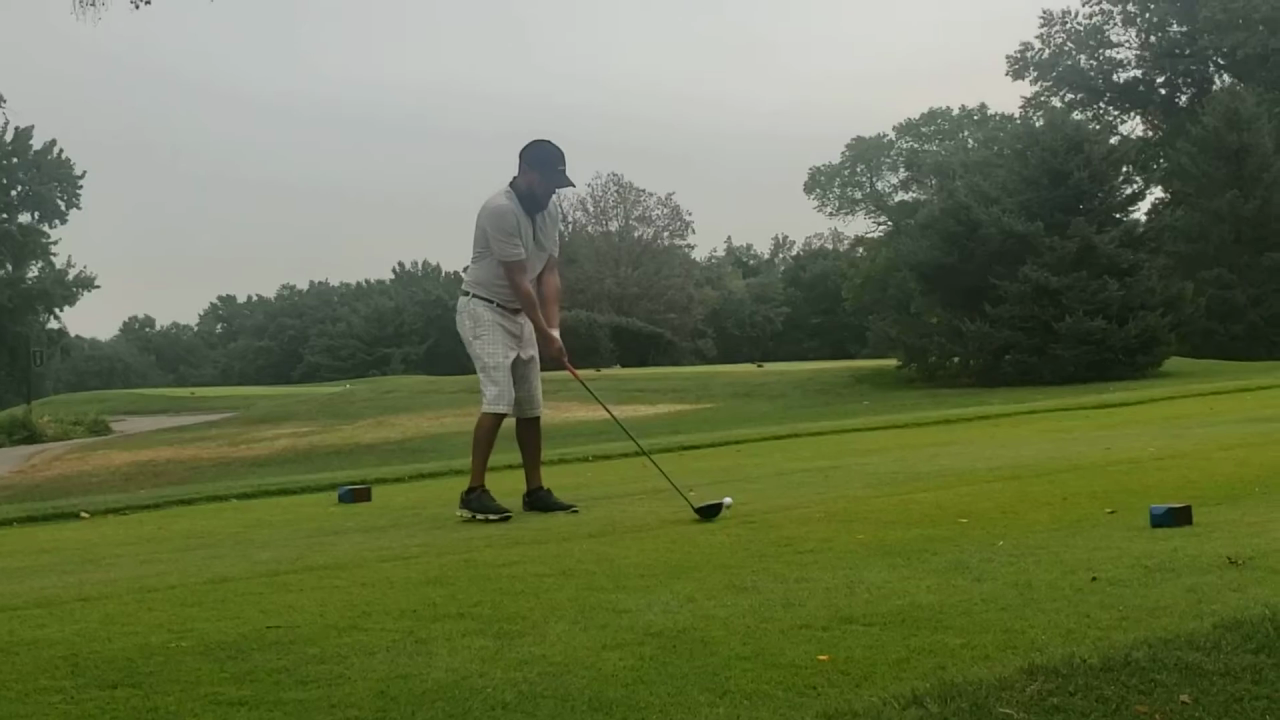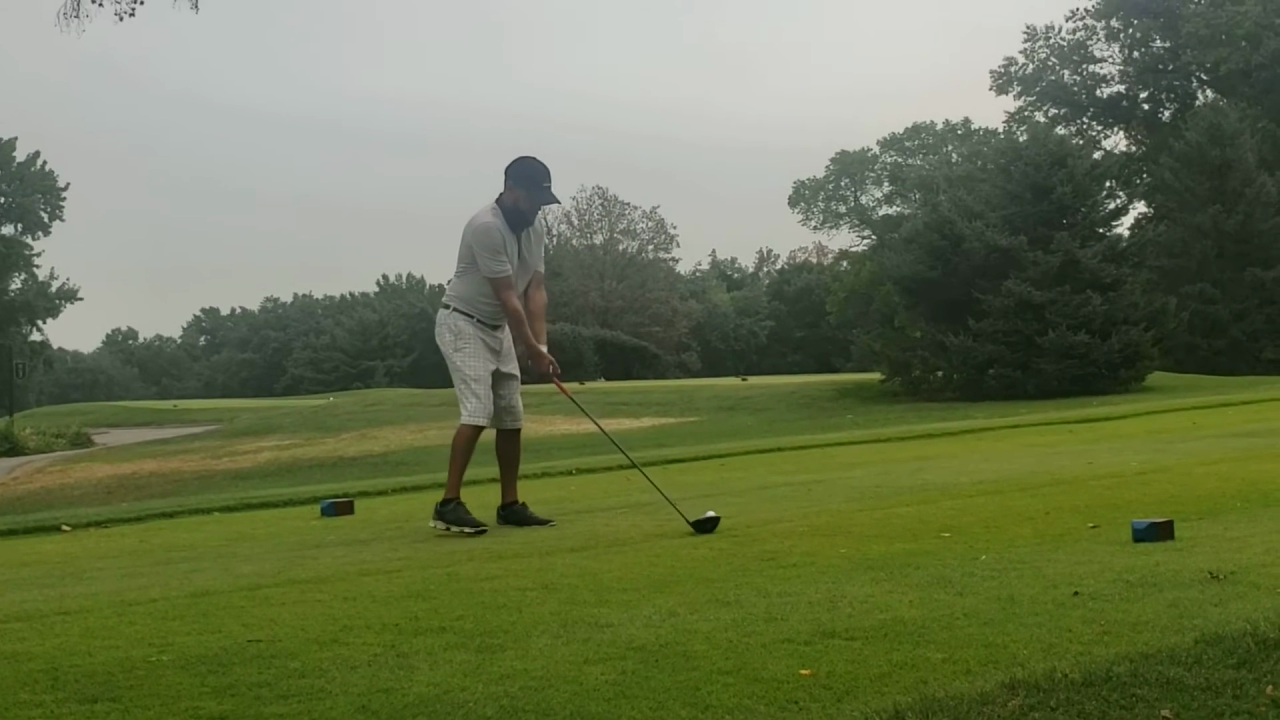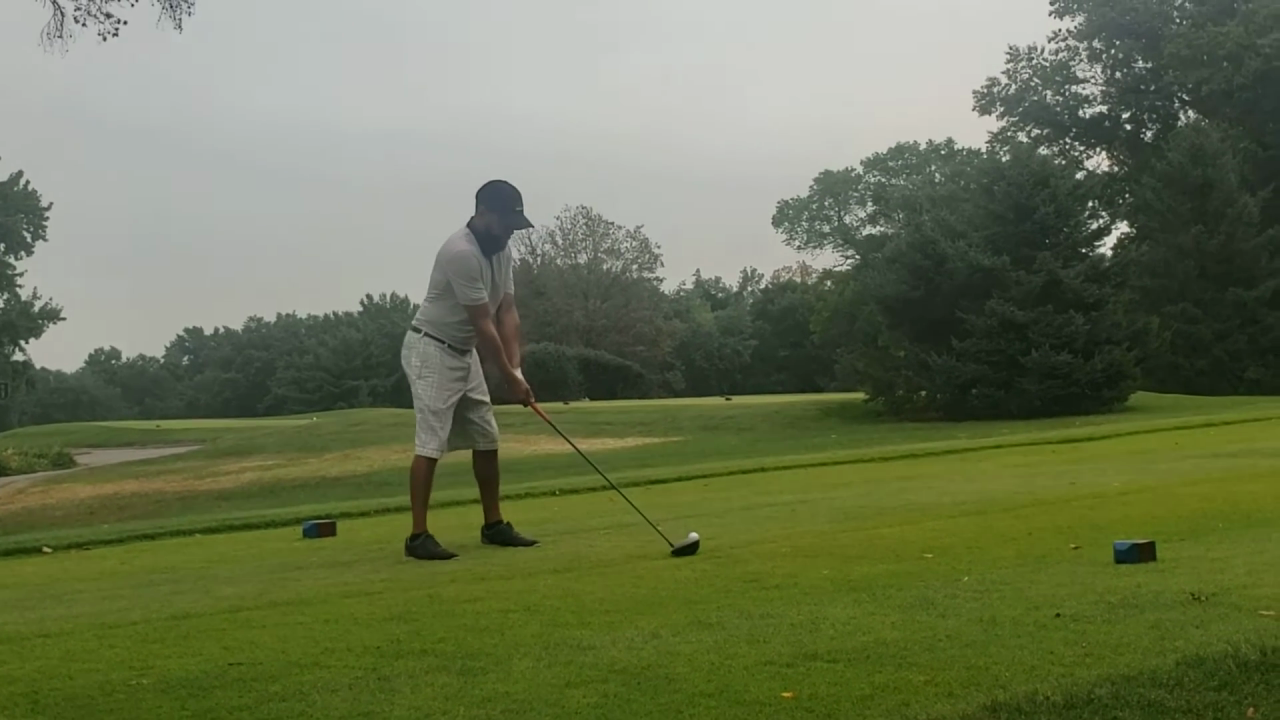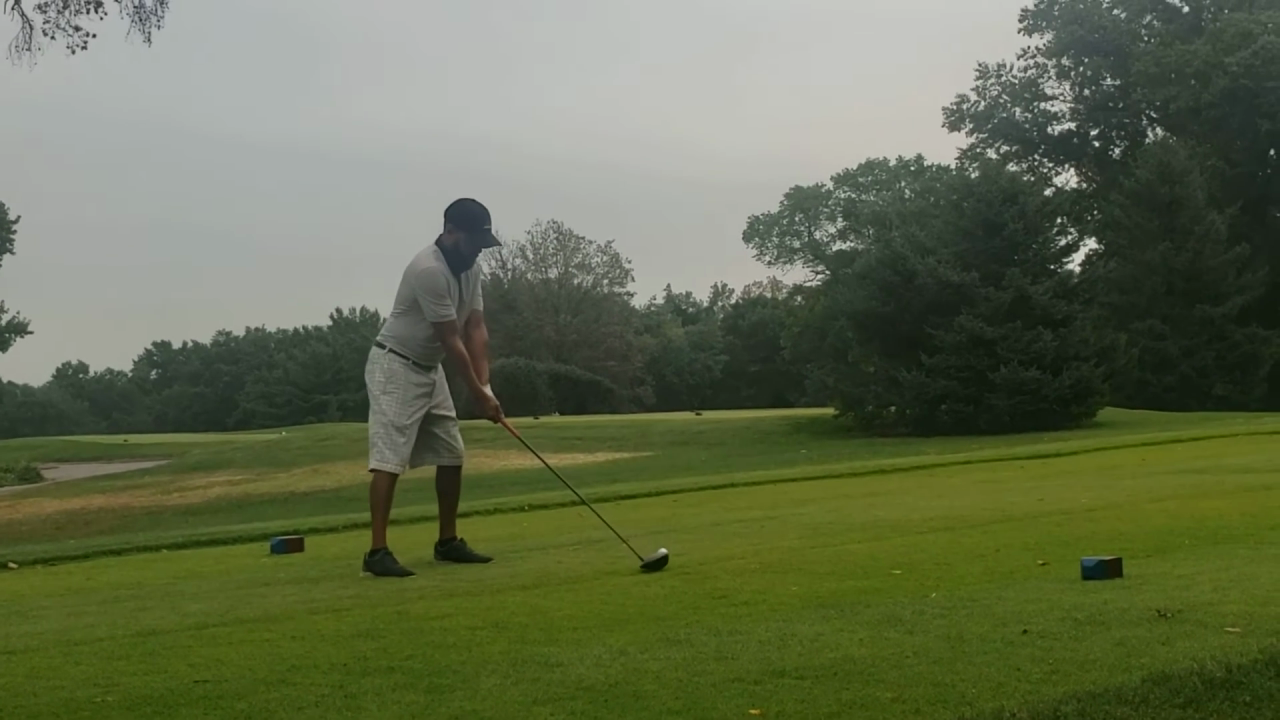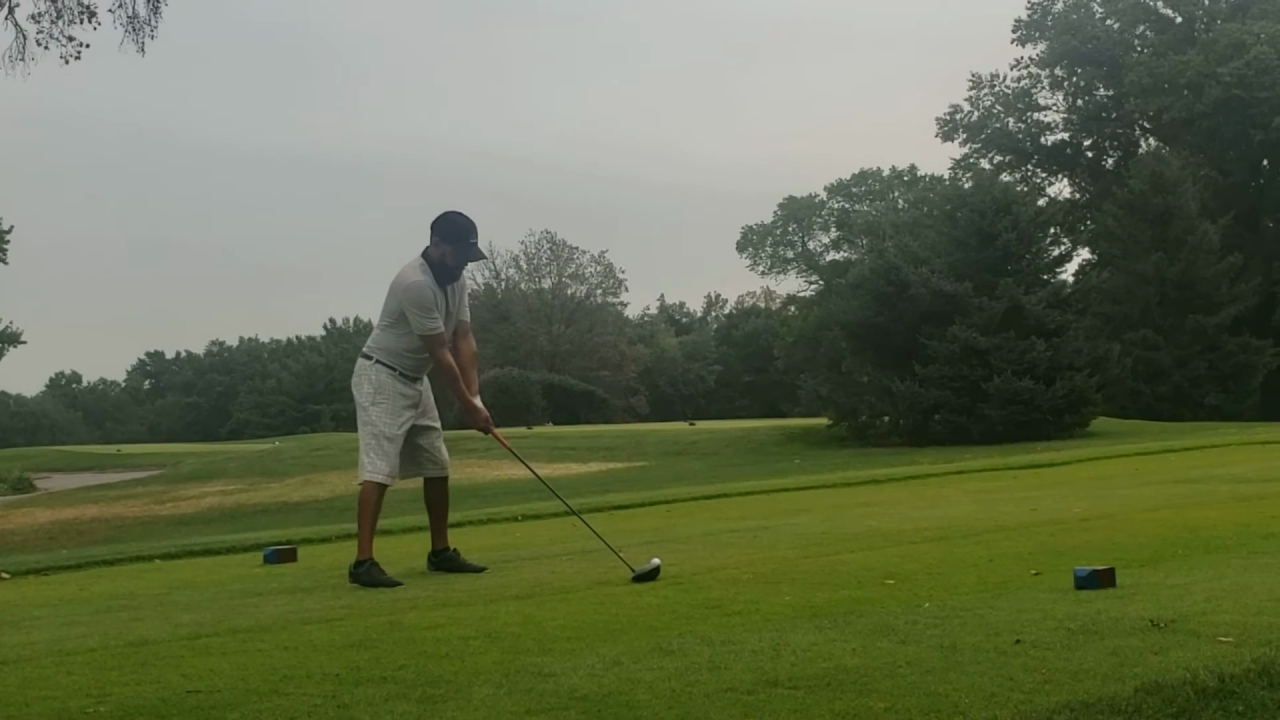
dt=1s
person 1, frame 1
left shoulder: (548, 211)
right shoulder: (500, 210)
left elbow: (548, 274)
right elbow: (518, 280)
left wrist: (554, 328)
right wrist: (544, 334)
left hip: (519, 314)
right hip: (483, 311)
left knee: (530, 407)
right knee: (500, 399)
left ankle: (535, 491)
right ankle: (474, 491)
person 1, frame 2
left shoulder: (535, 228)
right shoulder: (486, 227)
left elbow: (535, 289)
right elbow: (507, 296)
left wrist: (541, 344)
right wrist: (533, 349)
left hip: (498, 329)
right hip: (462, 325)
left knee: (511, 418)
right knee: (478, 412)
left ankle: (510, 505)
right ankle: (449, 502)
person 1, frame 3
left shoulder: (501, 251)
right shoulder: (461, 253)
left elbow: (507, 313)
right elbow: (482, 324)
left wrist: (516, 369)
right wrist: (509, 378)
left hip: (464, 353)
right hip: (431, 350)
left knee: (486, 439)
right knee: (431, 442)
left ankle: (494, 524)
right ankle: (417, 536)
person 1, frame 4
left shoulder: (470, 268)
right shoulder: (429, 270)
left elbow: (476, 329)
right elbow: (451, 340)
left wrist: (486, 385)
right wrist: (479, 395)
left hip: (428, 369)
right hip: (395, 367)
left knee: (451, 454)
right knee: (391, 458)
left ankle: (448, 541)
right ankle: (377, 552)
person 1, frame 5
left shoulder: (456, 279)
right shoulder: (415, 284)
left elbow: (464, 340)
right elbow: (440, 352)
left wrist: (475, 397)
right wrist: (468, 406)
left hip: (414, 380)
right hip: (381, 378)
left knee: (437, 466)
right knee: (380, 469)
left ankle: (440, 551)
right ankle: (363, 562)
